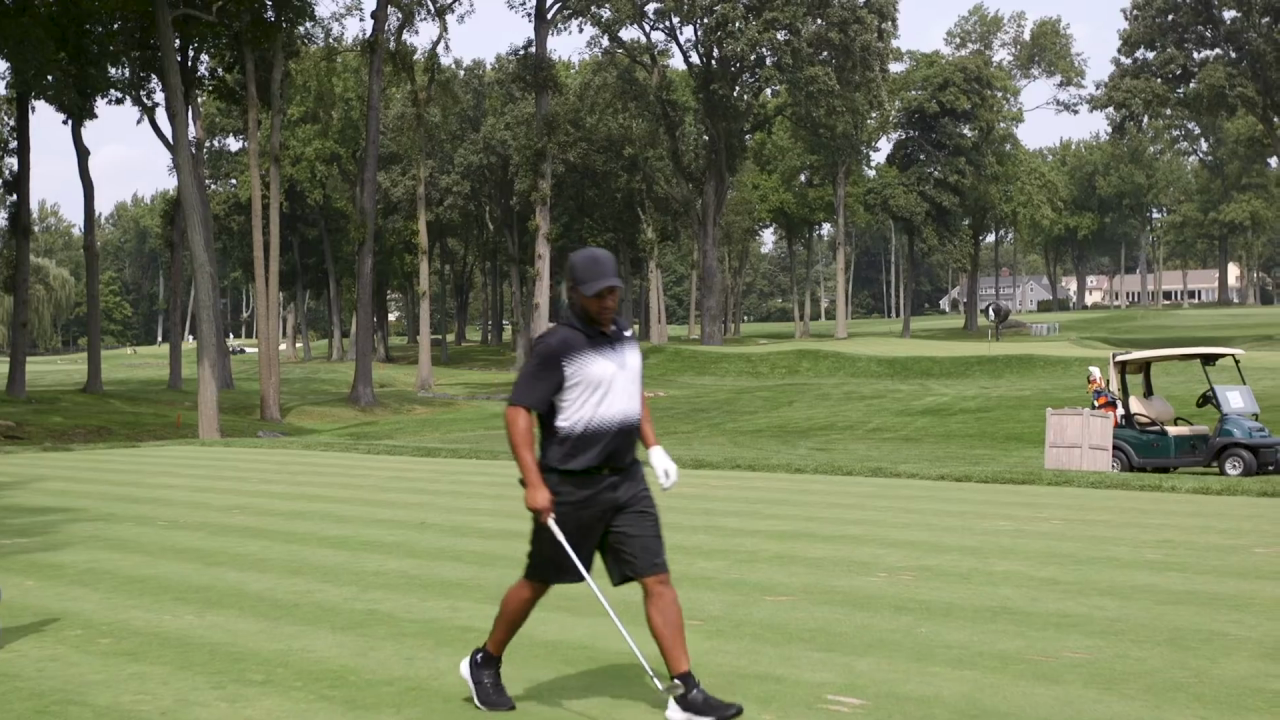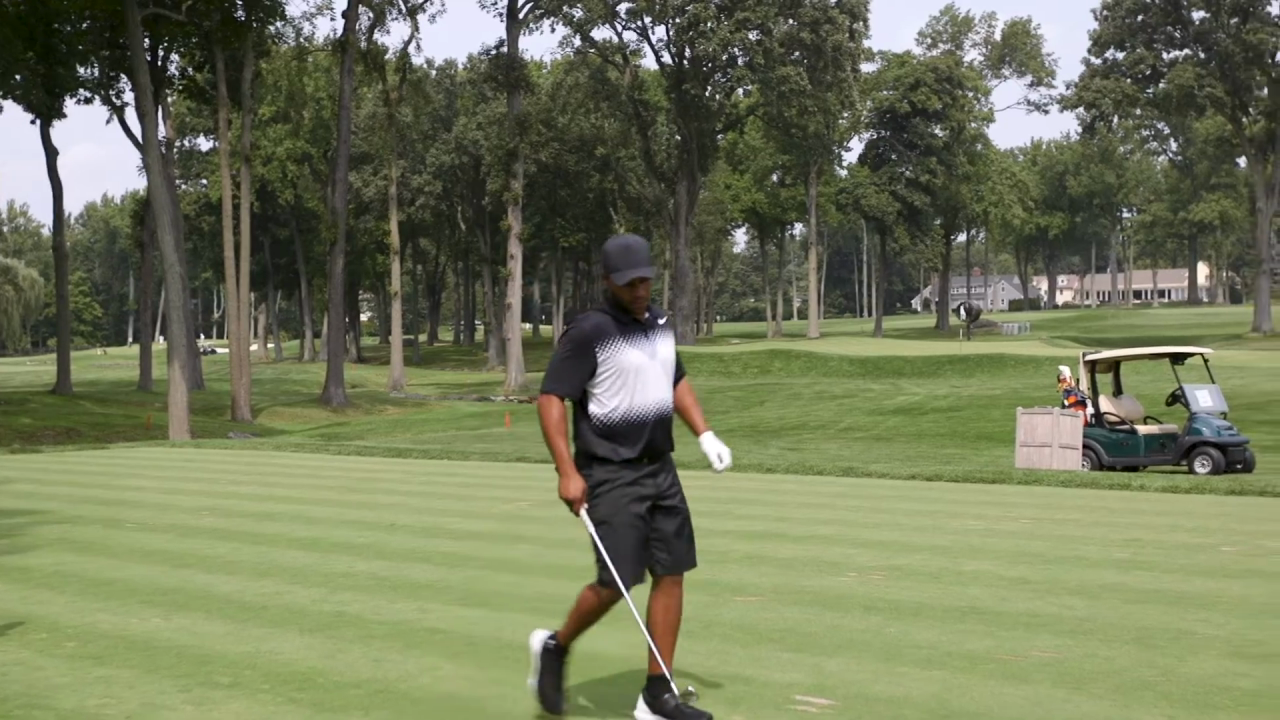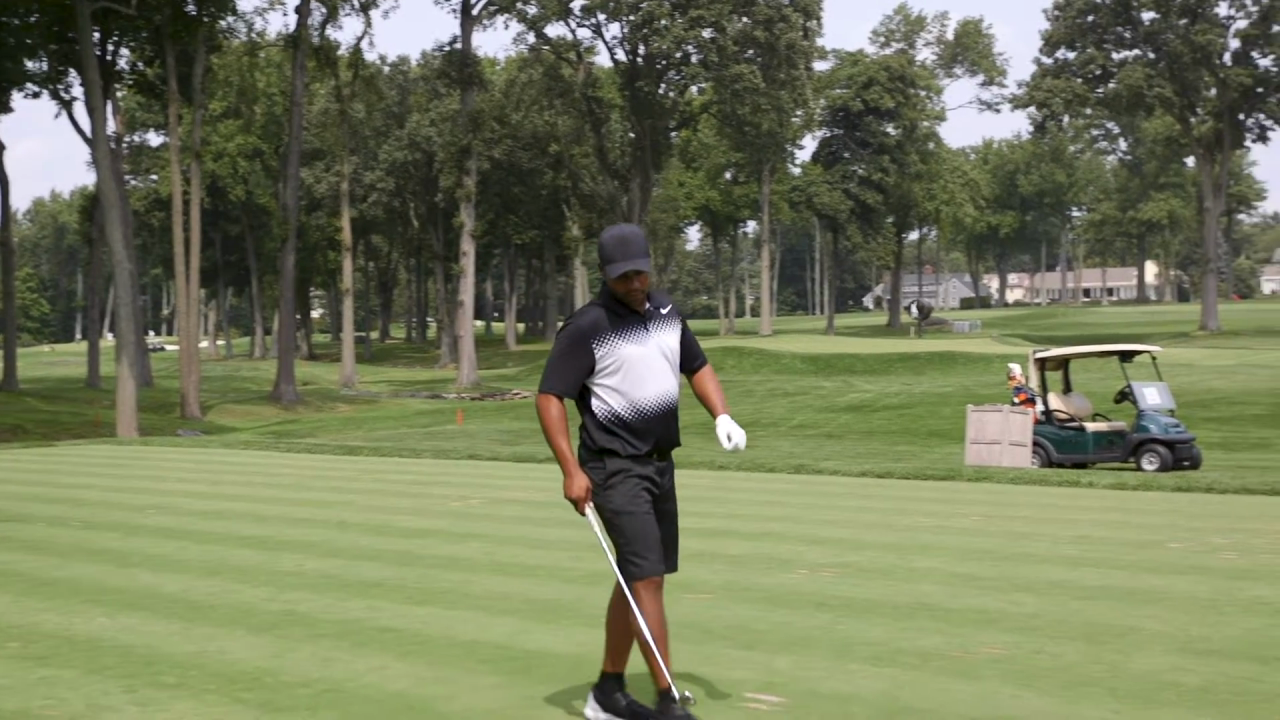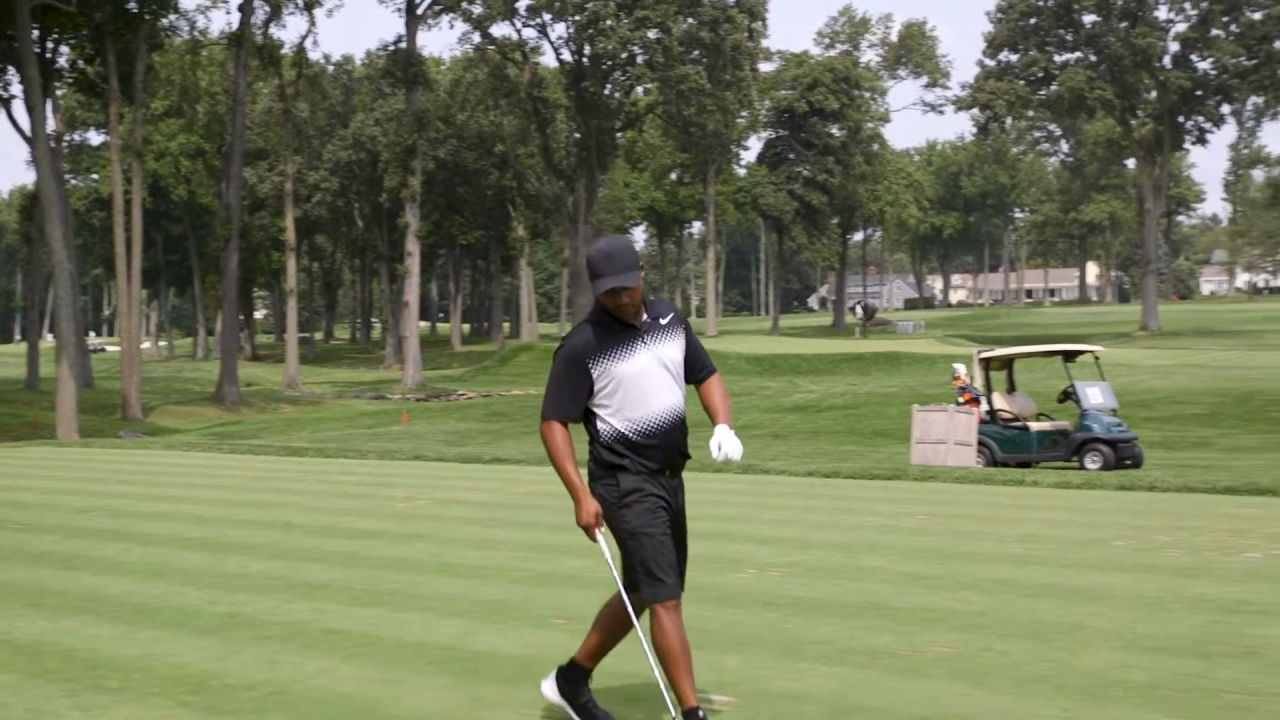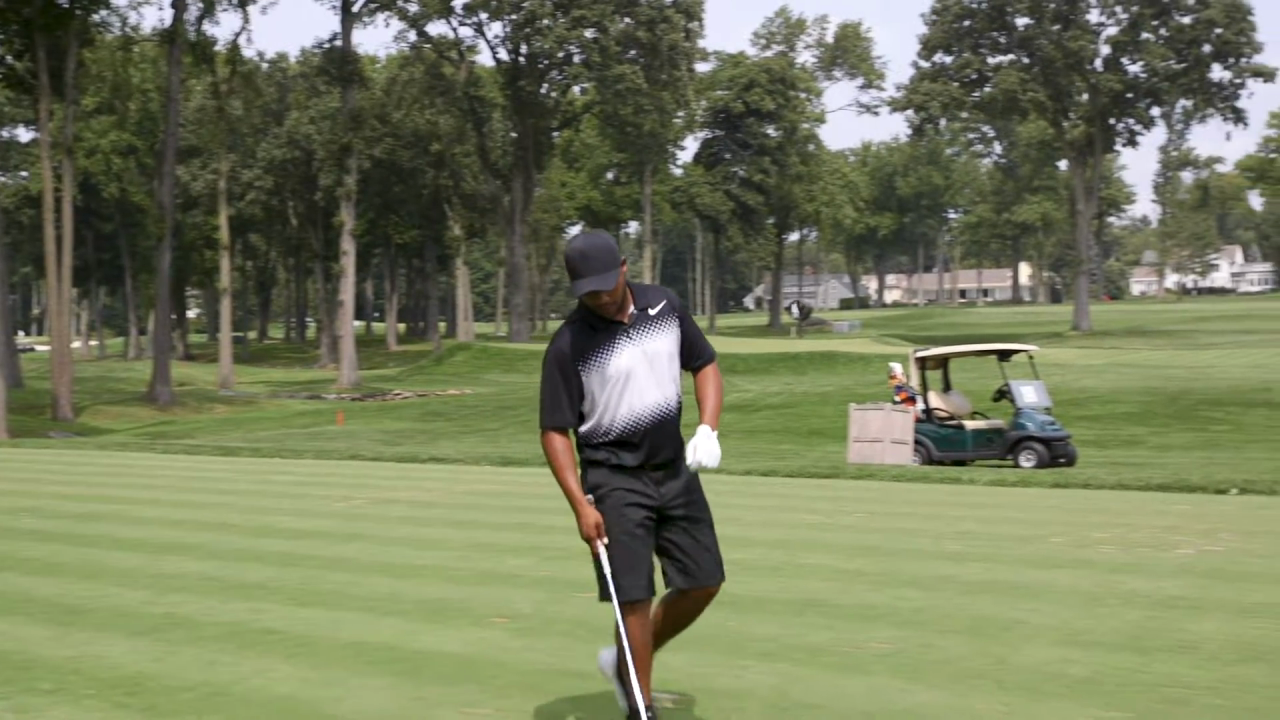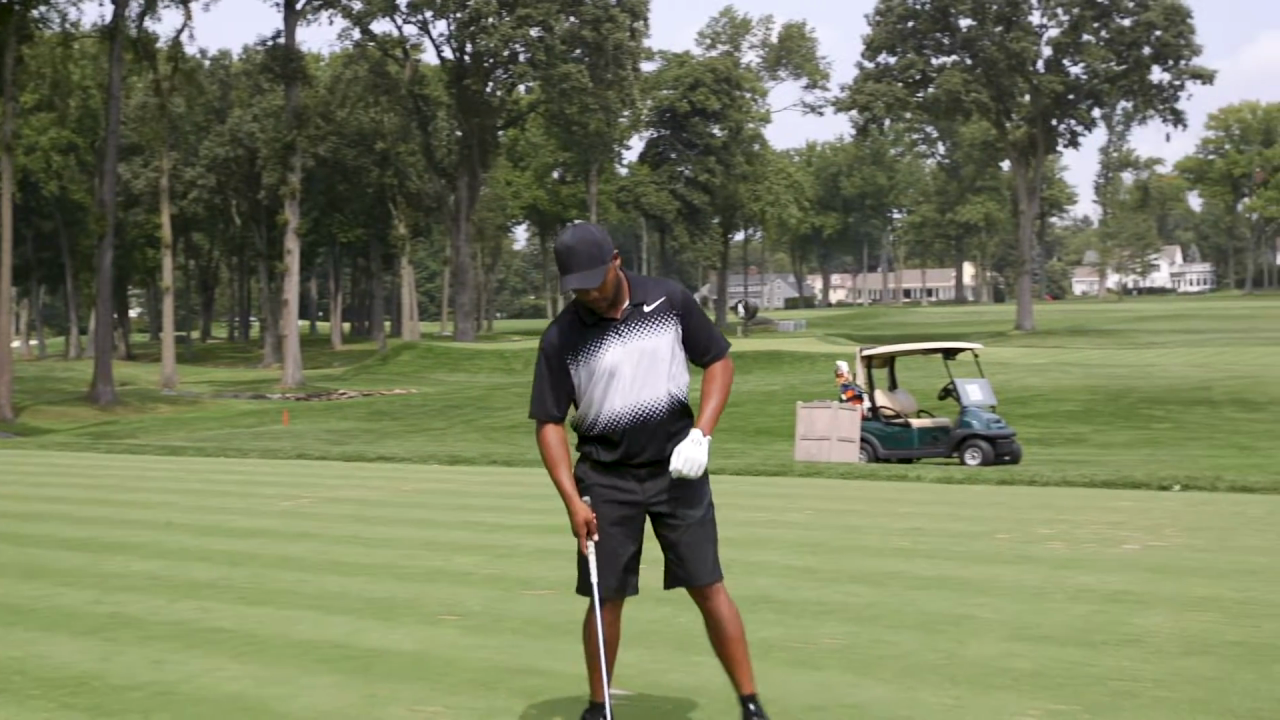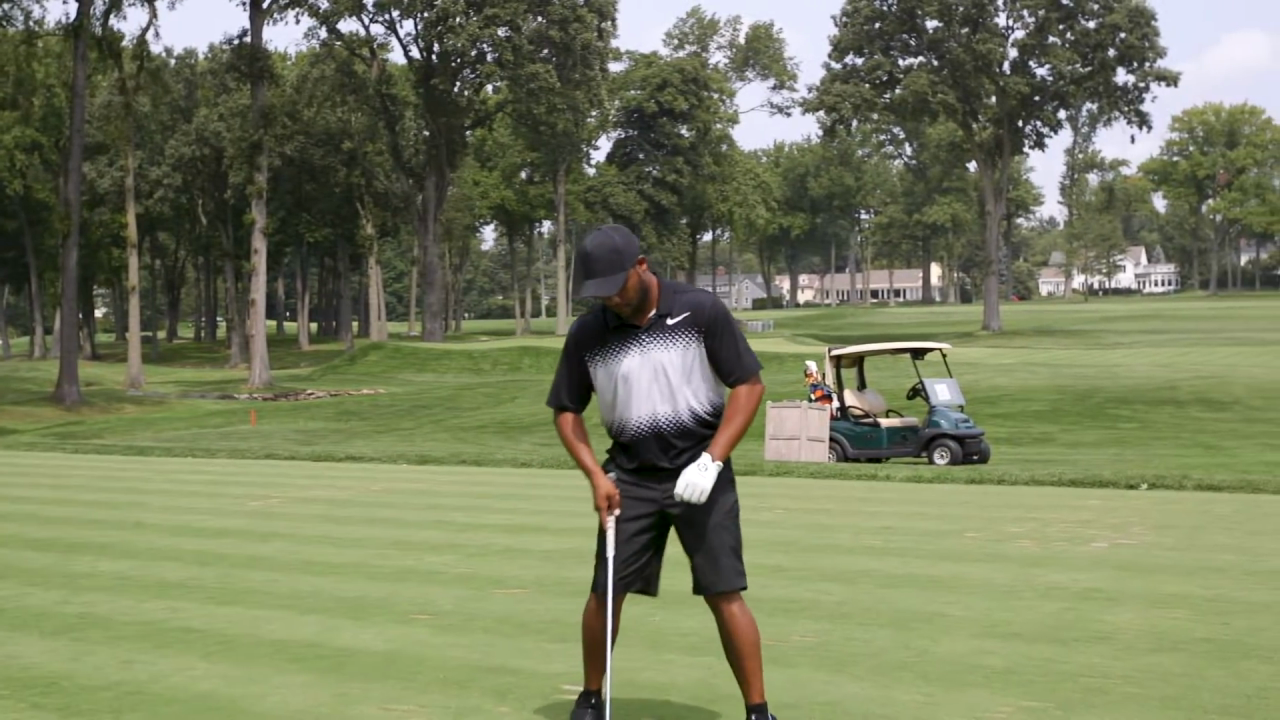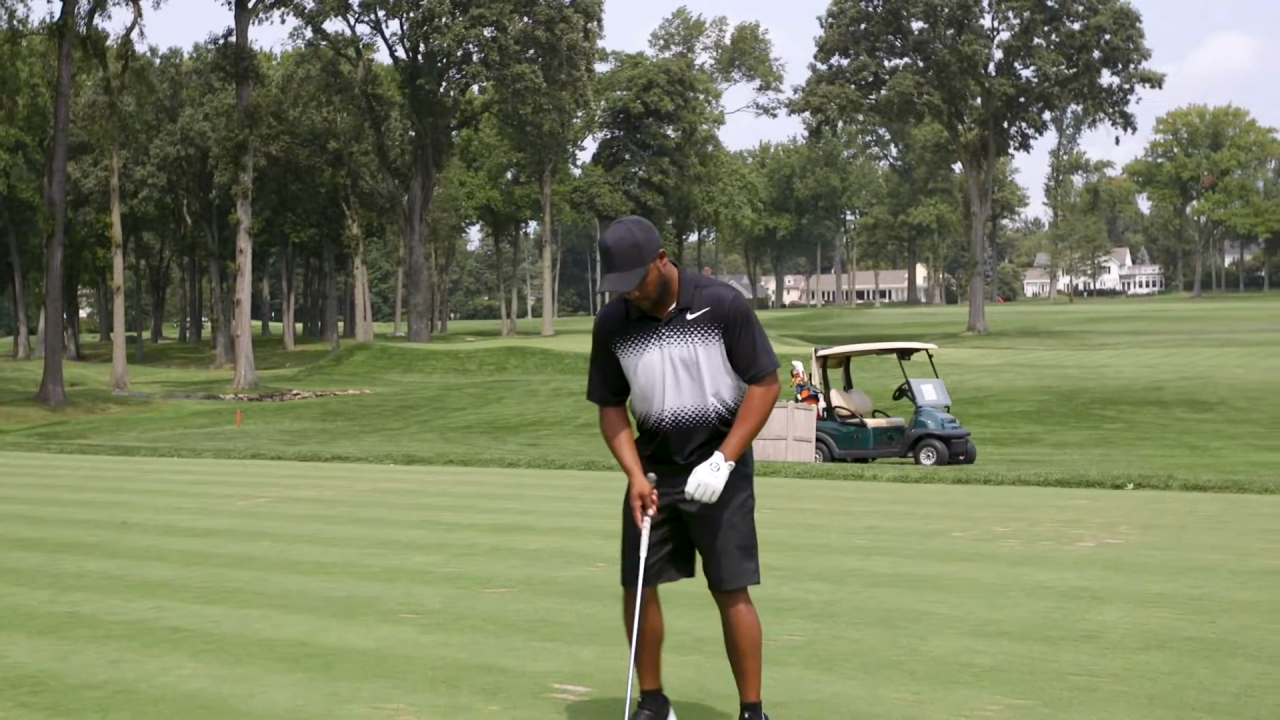
dt=0.4s
person 1, frame 1
left shoulder: (625, 334)
right shoulder: (555, 345)
right elbow: (518, 411)
left wrist: (654, 447)
right wrist: (534, 483)
left hip: (625, 480)
right hip: (572, 485)
left knee: (656, 578)
right knee: (538, 581)
right ankle: (484, 663)
person 1, frame 2
left shoulder: (661, 322)
right shoulder: (589, 330)
left elbow: (677, 383)
right elbow: (550, 398)
left wrist: (705, 434)
right wrist: (567, 471)
left hip: (660, 469)
right hip: (610, 474)
left knee: (670, 575)
right knee: (615, 583)
right ankle: (556, 646)
person 1, frame 3
left shoulder: (667, 311)
right shoulder: (586, 326)
left elbow: (697, 367)
right elbow: (549, 397)
left wrist: (722, 416)
right wrist: (572, 471)
left hip: (659, 464)
right hip: (614, 469)
left knee: (639, 579)
right knee: (646, 577)
person 1, frame 4
left shoulder: (669, 318)
right shoulder: (582, 345)
left elbow: (706, 376)
right elbow: (553, 423)
left wrist: (723, 426)
right wrist: (580, 495)
left hip: (669, 478)
right hip: (625, 484)
left knee: (640, 594)
right knee: (665, 599)
left ankle: (570, 680)
person 1, frame 5
left shoulder: (664, 305)
right shoulder: (569, 345)
left elbow: (704, 365)
right elbow: (554, 431)
left wrist: (707, 429)
right wrist: (580, 505)
left hip: (675, 471)
right hip: (615, 479)
left knee: (703, 584)
right knee: (636, 600)
left ankle: (625, 661)
person 1, frame 6
left shoulder: (670, 300)
right shoulder: (560, 338)
left elbow: (718, 361)
right elbow: (549, 423)
left wrist: (700, 435)
right wrist: (572, 500)
left hip: (676, 468)
right hip: (606, 477)
left knee: (706, 586)
right knee: (607, 598)
person 1, frame 7
left shoulder: (702, 311)
right shoulder: (587, 333)
left elbow: (749, 385)
right elbow: (566, 411)
left wrist: (711, 460)
right wrist: (596, 475)
left hip: (698, 474)
right hip: (630, 476)
left knee: (724, 594)
right knee: (605, 593)
person 1, frame 8
left shoulder: (724, 305)
right shoulder: (612, 323)
left elbow: (765, 384)
right elbow: (610, 406)
left wrist: (722, 461)
right wrist: (635, 475)
left hip: (718, 466)
right hip: (654, 468)
left knee: (731, 591)
right knee: (637, 585)
